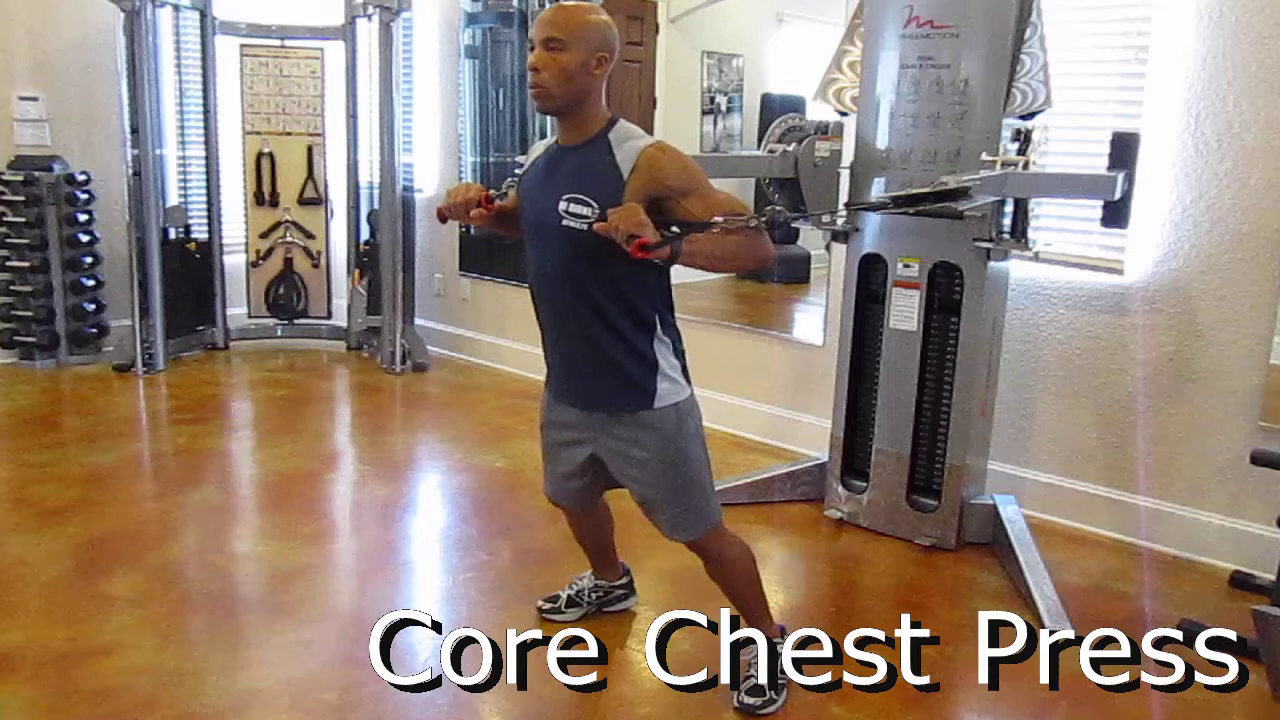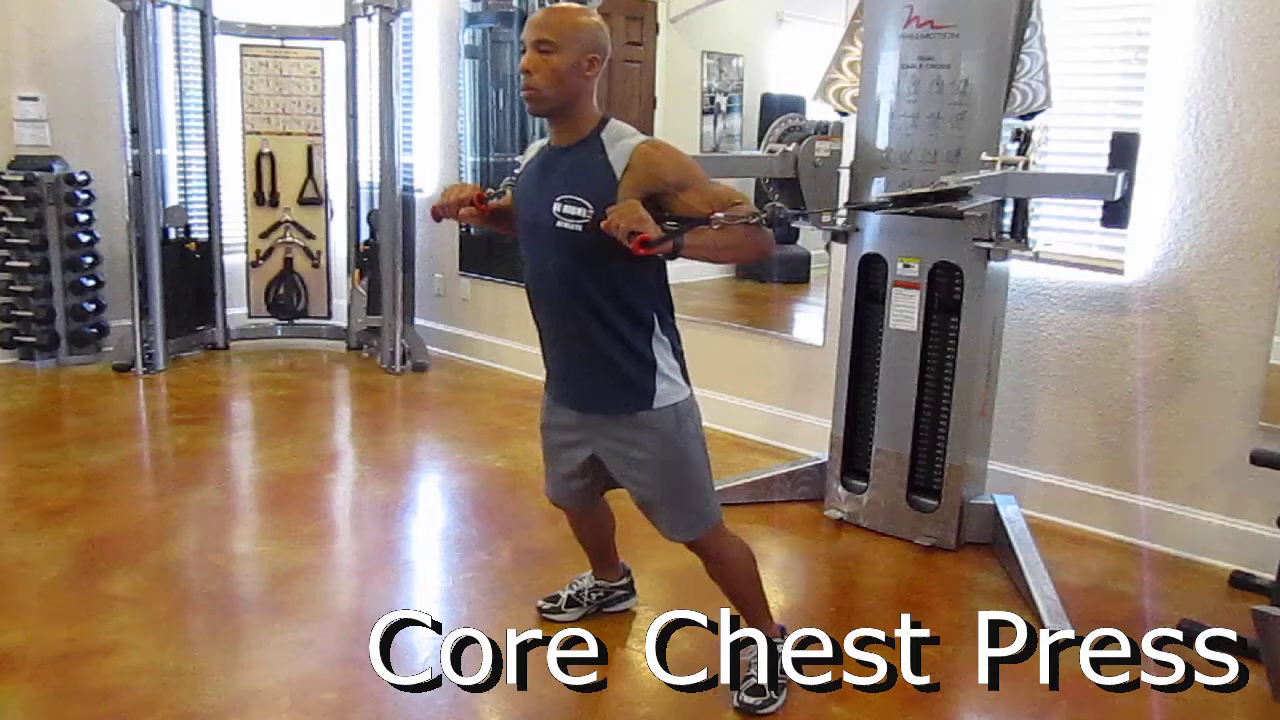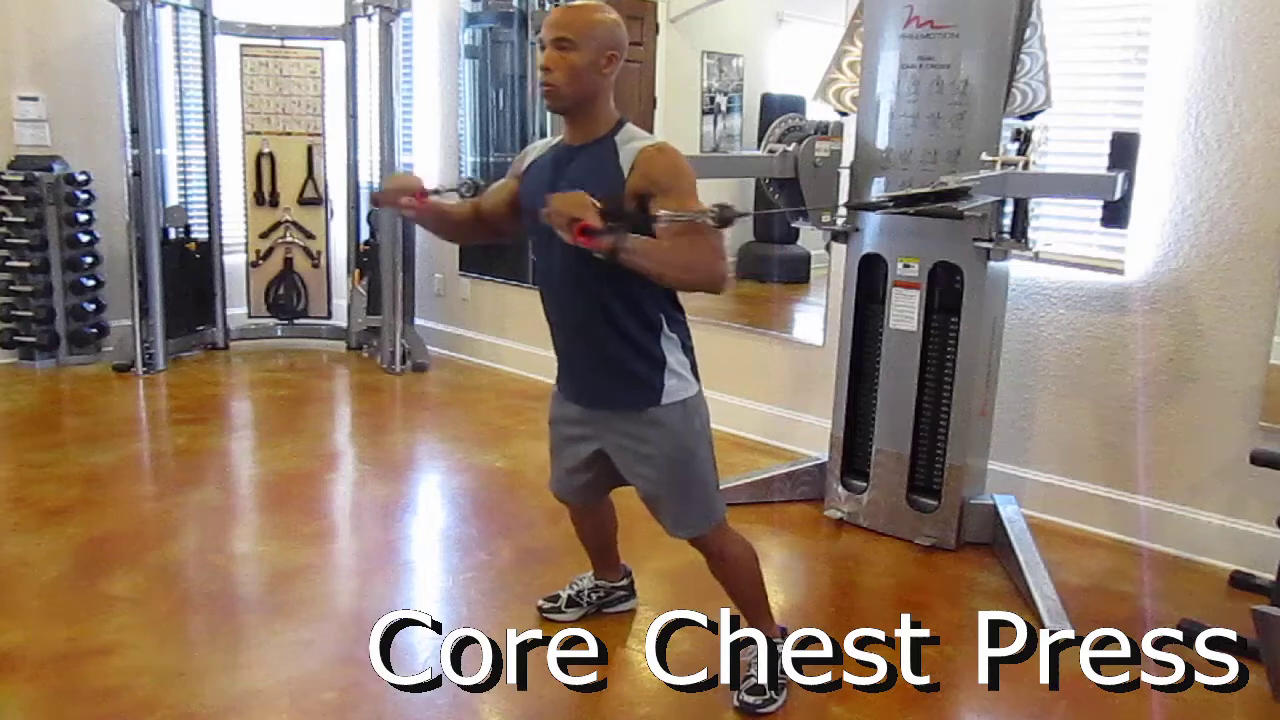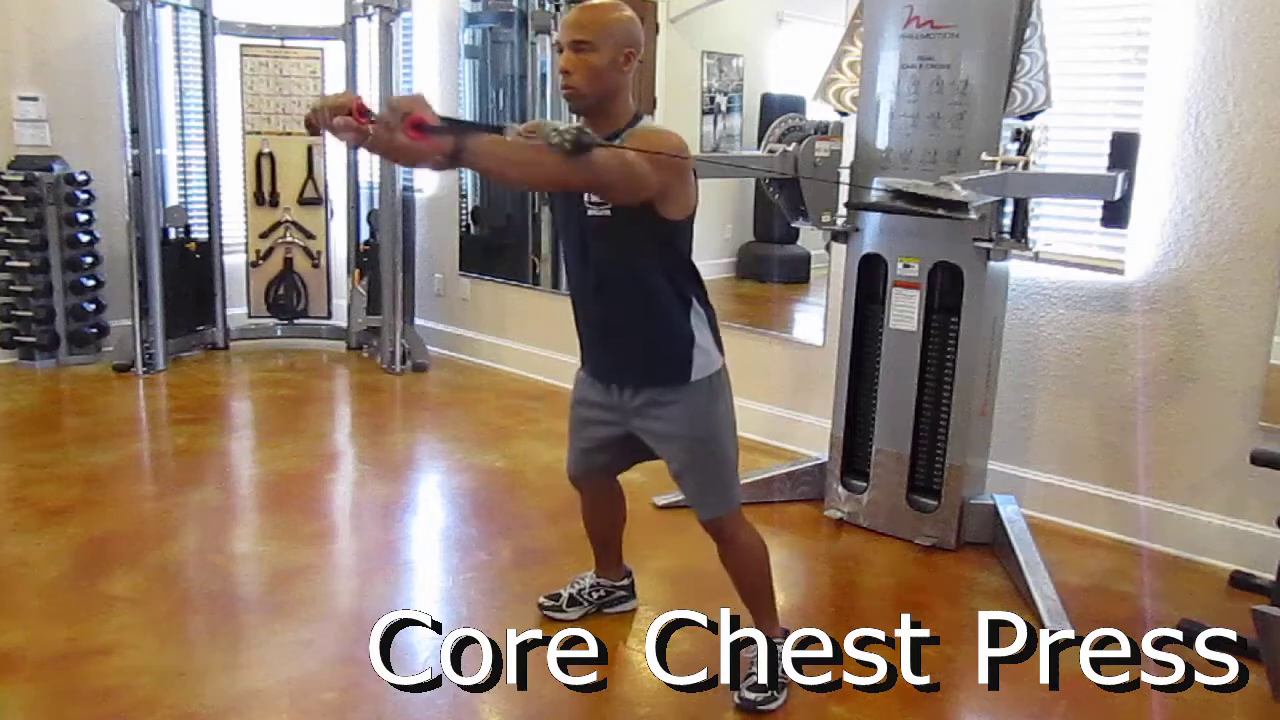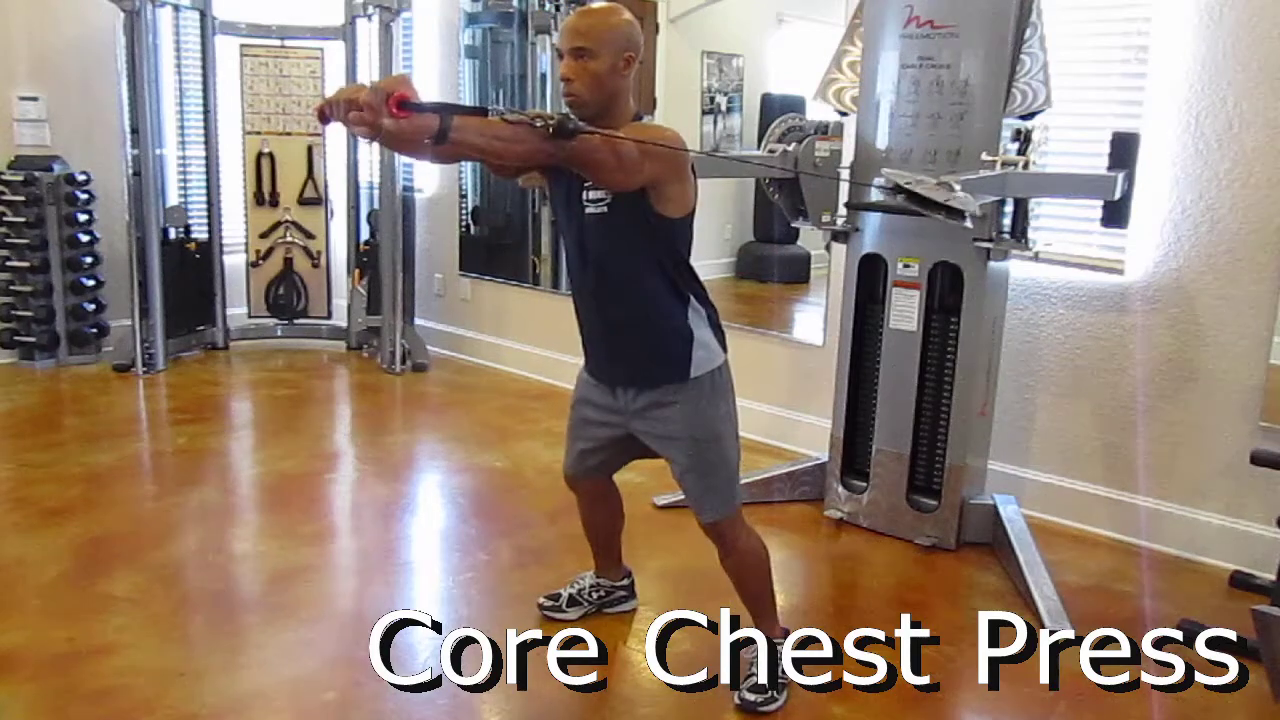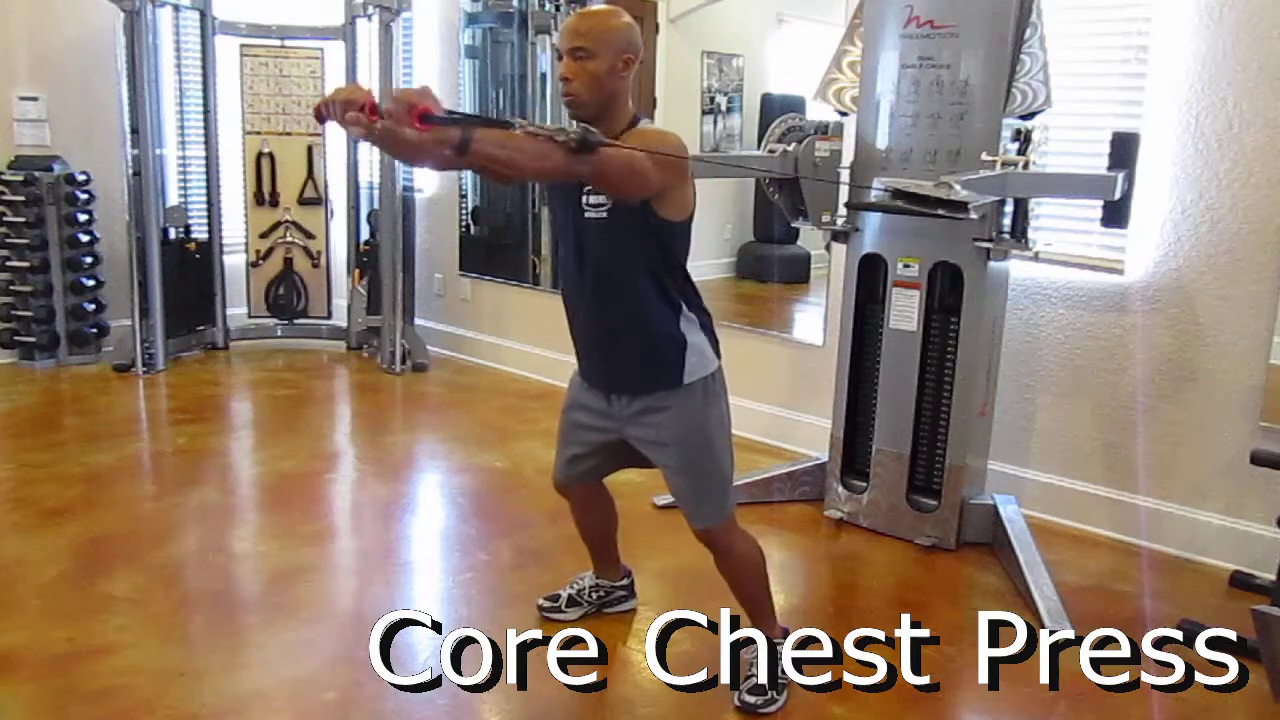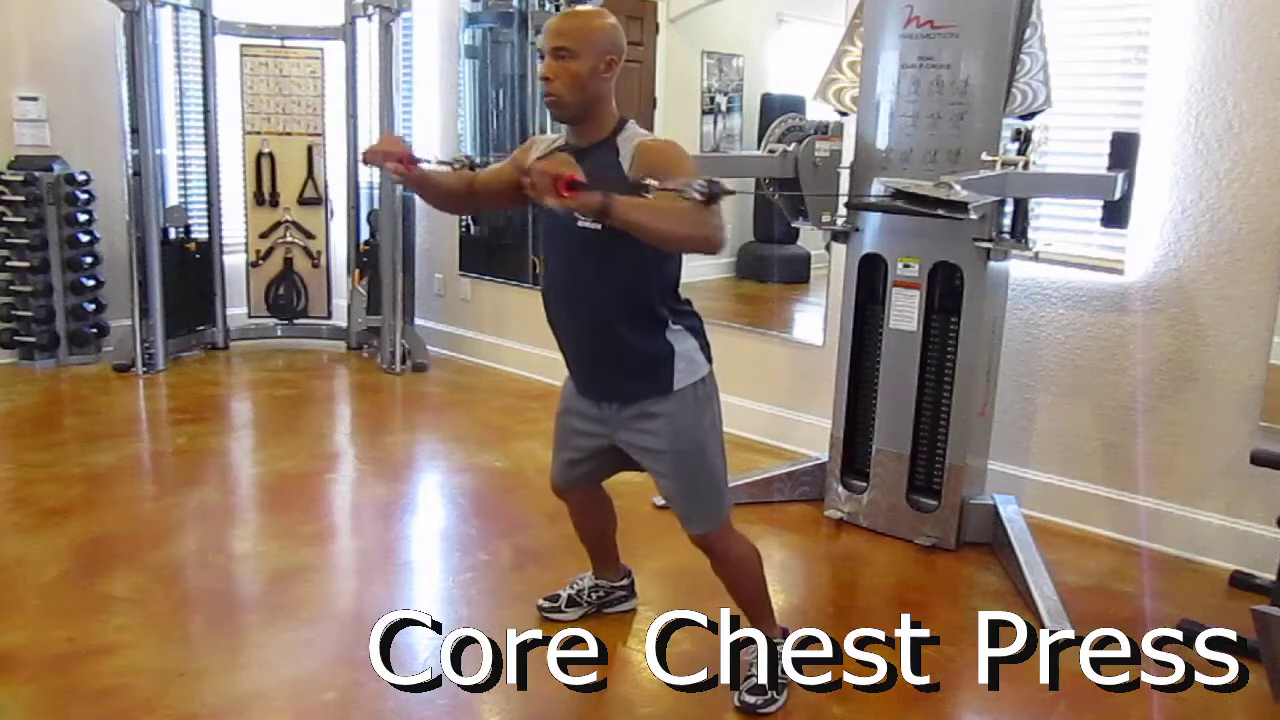
dt=0.3s
person 1, frame 1
left shoulder: (648, 162)
right shoulder: (540, 160)
left elbow: (756, 245)
left wrist: (664, 245)
right wrist: (480, 209)
left hip: (643, 398)
right hip: (566, 391)
left knee: (700, 533)
right knee: (571, 495)
left ankle: (767, 643)
right ankle: (609, 583)
person 1, frame 2
left shoulder: (641, 160)
right shoulder: (534, 161)
left elbow: (756, 235)
left wrist: (667, 238)
right wrist: (477, 209)
left hip: (642, 399)
right hip: (566, 391)
left knee: (702, 534)
right knee: (573, 497)
left ankle: (768, 644)
right ankle: (610, 583)
person 1, frame 3
left shoulder: (654, 163)
right shoulder: (538, 161)
left elbow: (708, 272)
right elbow: (477, 225)
left wrist: (606, 237)
right wrist: (425, 206)
left hip: (654, 395)
right hip: (576, 387)
left knee: (705, 530)
right knee: (579, 493)
left ankle: (768, 644)
right ankle: (610, 584)
person 1, frame 4
left shoulder: (658, 151)
right shoulder: (549, 142)
left elbow: (575, 173)
right elbow: (440, 159)
left wrist: (449, 145)
right wrist: (372, 132)
left hip: (679, 374)
right hip: (603, 369)
left knee: (720, 516)
right knee: (590, 476)
left ankle: (769, 643)
right ankle: (612, 582)
person 1, frame 5
left shoulder: (655, 149)
right shoulder: (555, 146)
left elbow: (550, 144)
right elbow: (463, 145)
left wrist: (429, 123)
right wrist: (379, 122)
left hip: (682, 376)
right hip: (606, 370)
left knee: (720, 519)
right knee: (585, 475)
left ankle: (770, 644)
right ankle: (611, 583)
person 1, frame 6
left shoulder: (659, 152)
right shoulder: (556, 144)
left elbow: (581, 164)
right elbow: (454, 153)
left wrist: (452, 135)
right wrist: (374, 125)
left hip: (674, 382)
right hip: (599, 375)
left knee: (713, 525)
right knee: (575, 479)
left ankle: (769, 644)
right ankle: (611, 583)
person 1, frame 7
left shoulder: (651, 156)
right shoulder: (541, 153)
left elbow: (705, 230)
right elbow: (469, 196)
left wrist: (598, 202)
right wrist: (413, 174)
left hip: (664, 384)
right hip: (588, 382)
left knee: (708, 528)
right knee: (573, 483)
left ankle: (770, 644)
right ankle: (611, 583)
